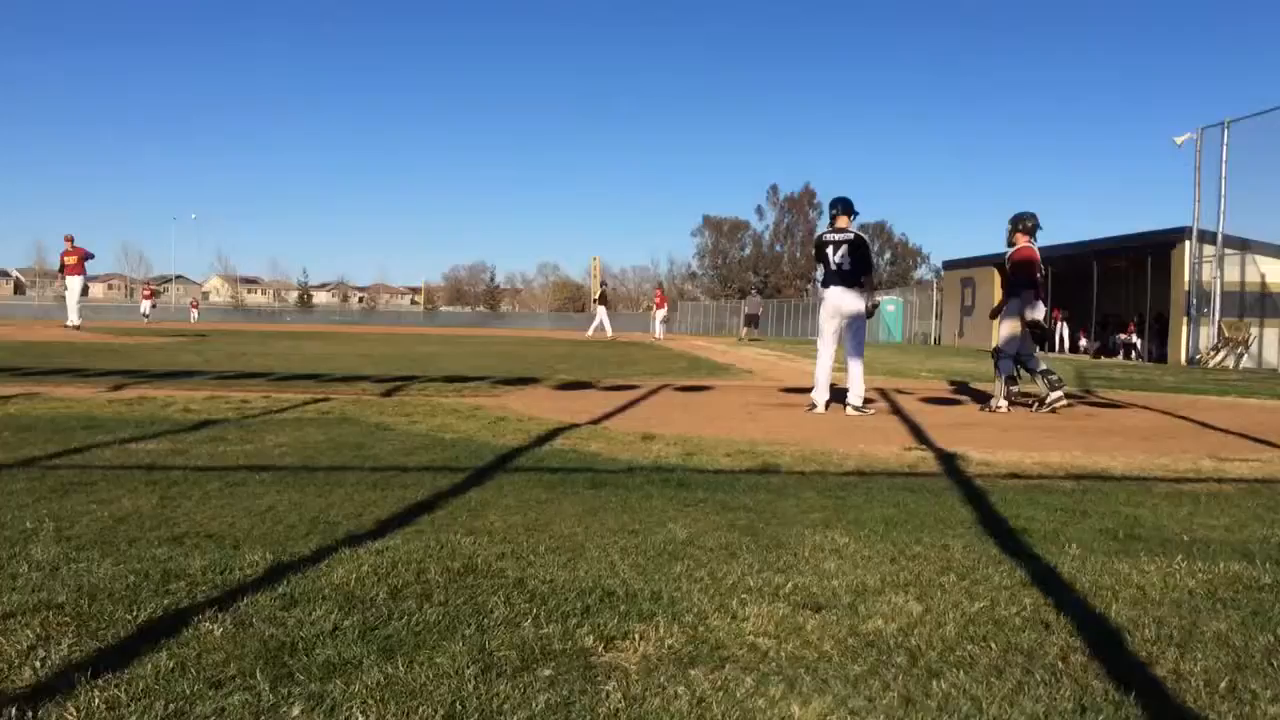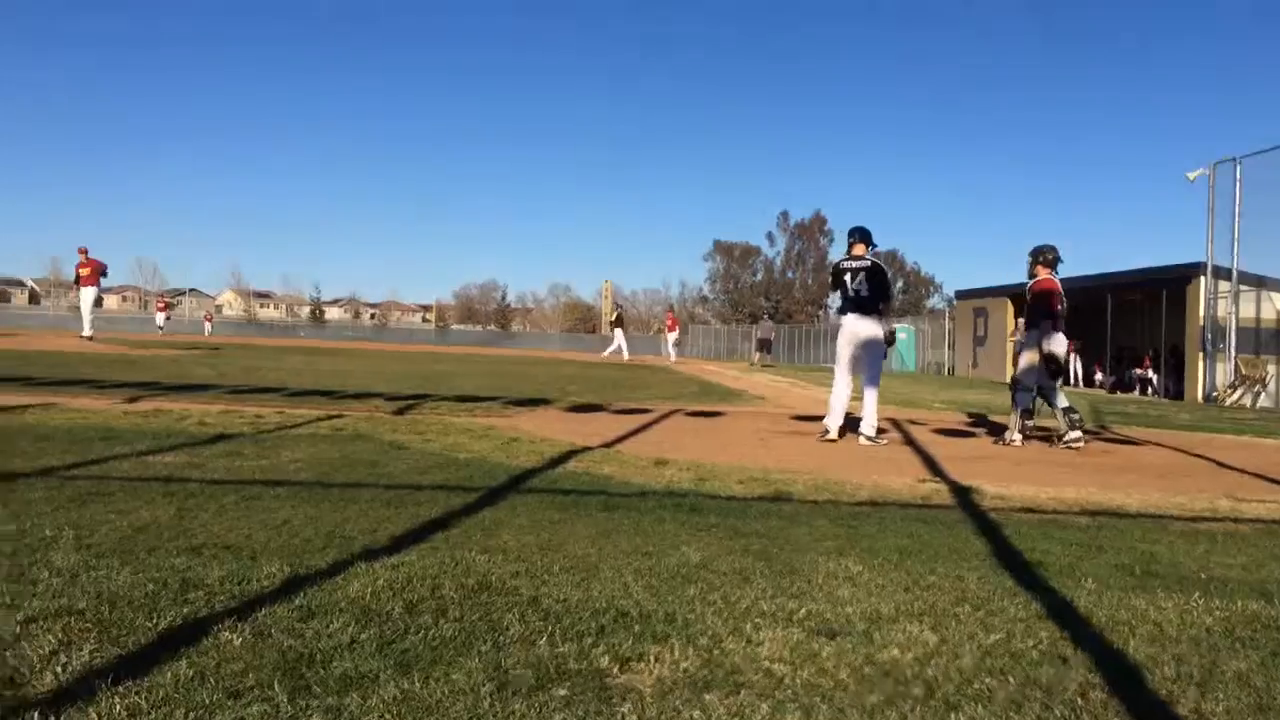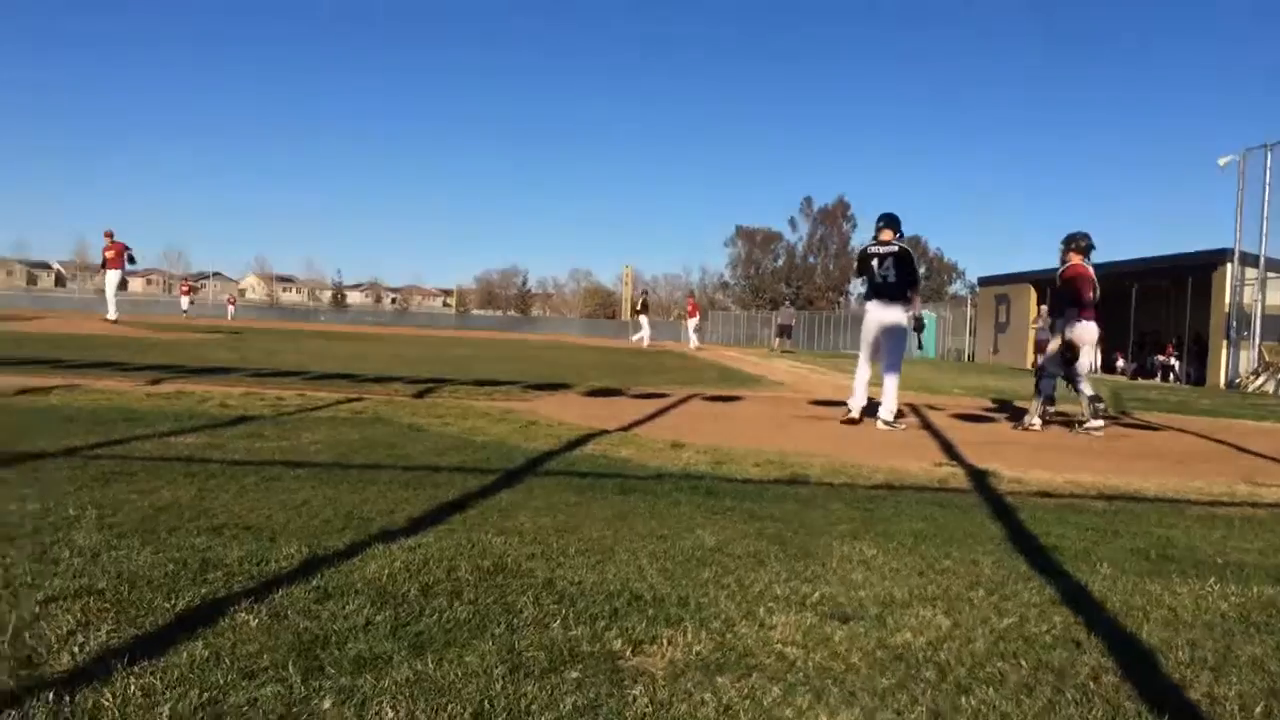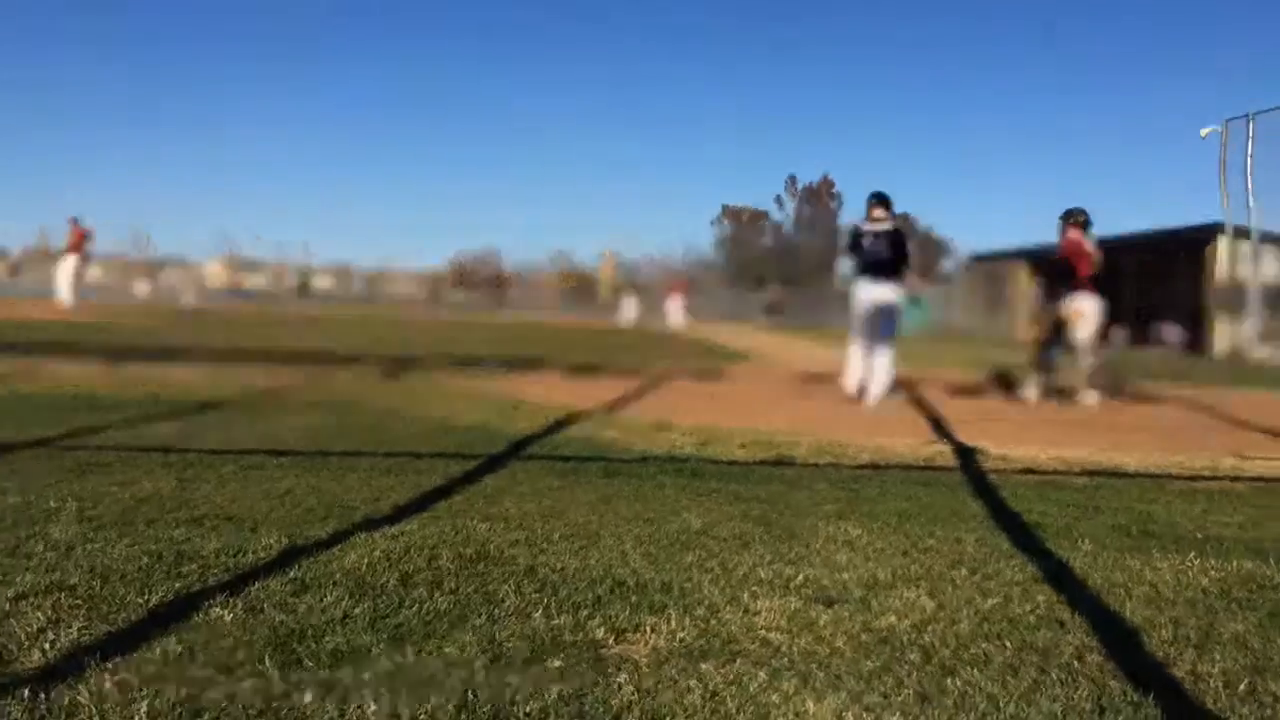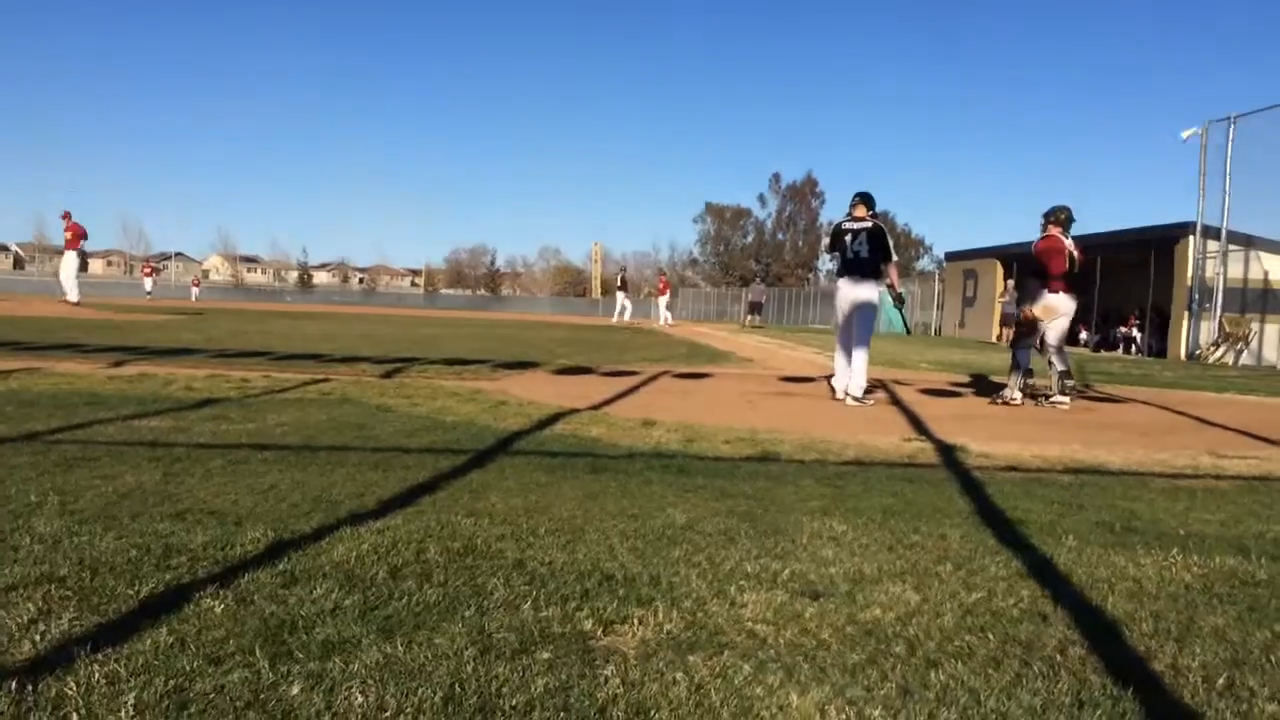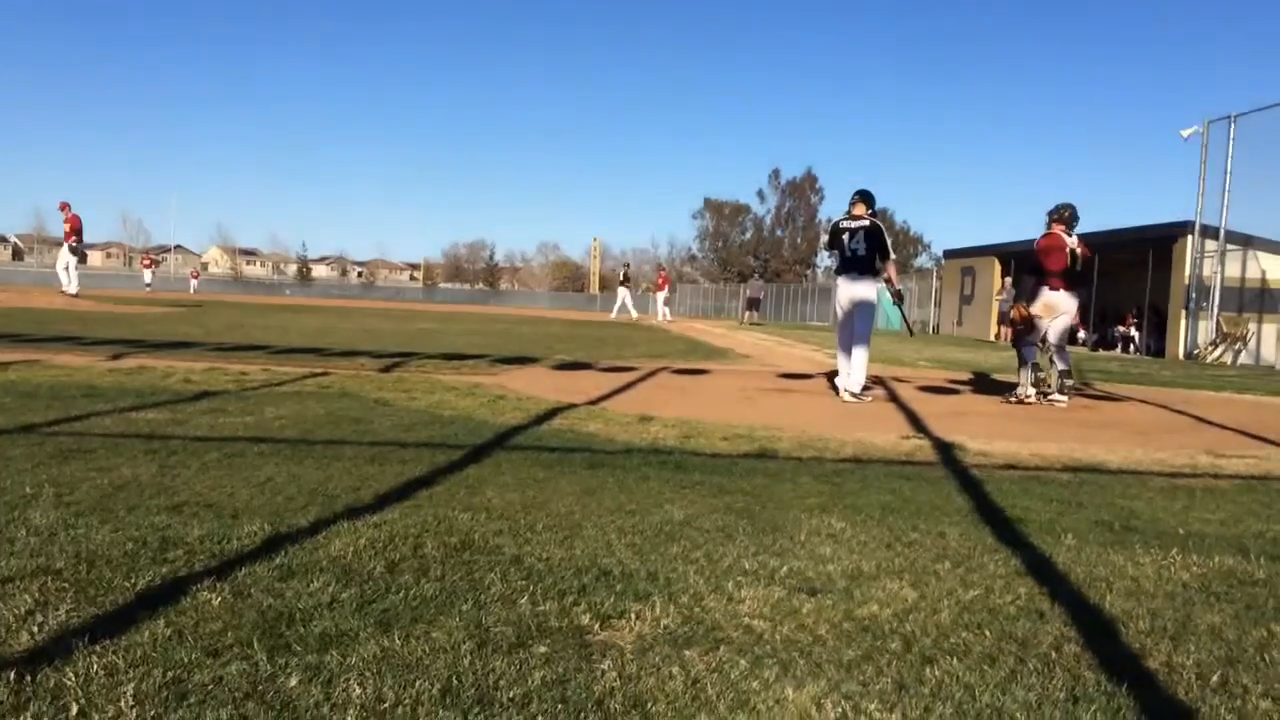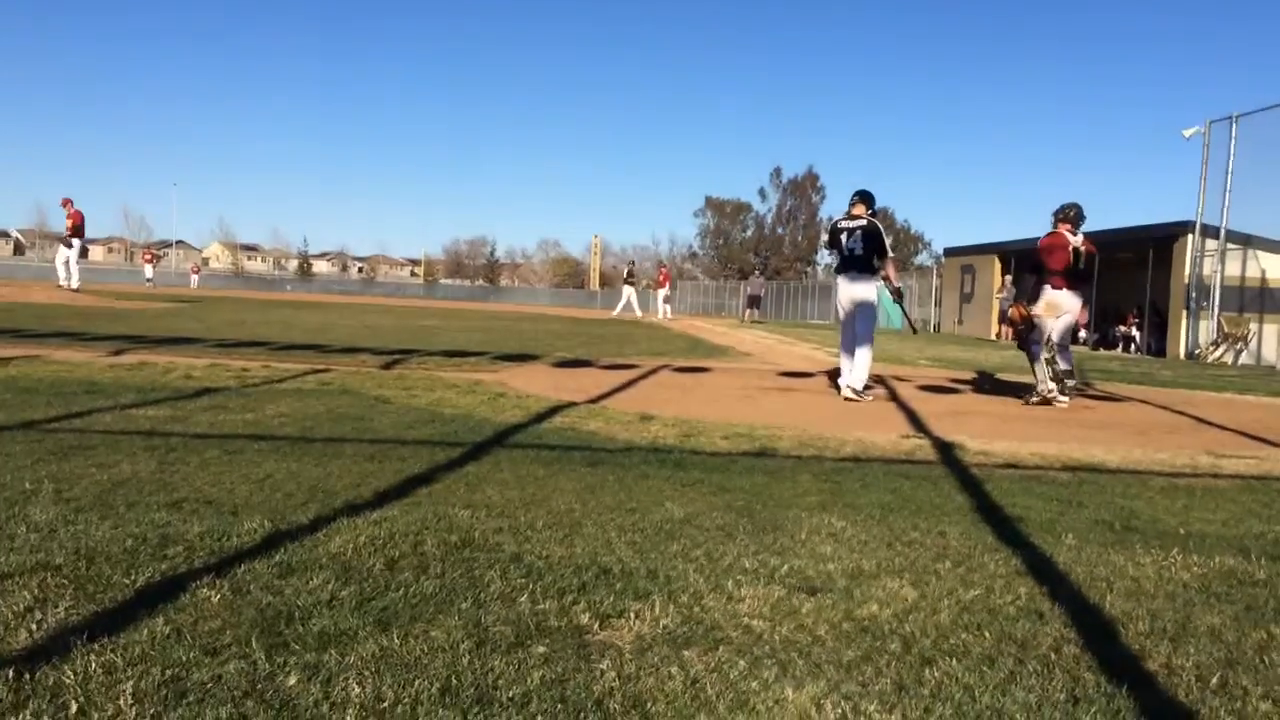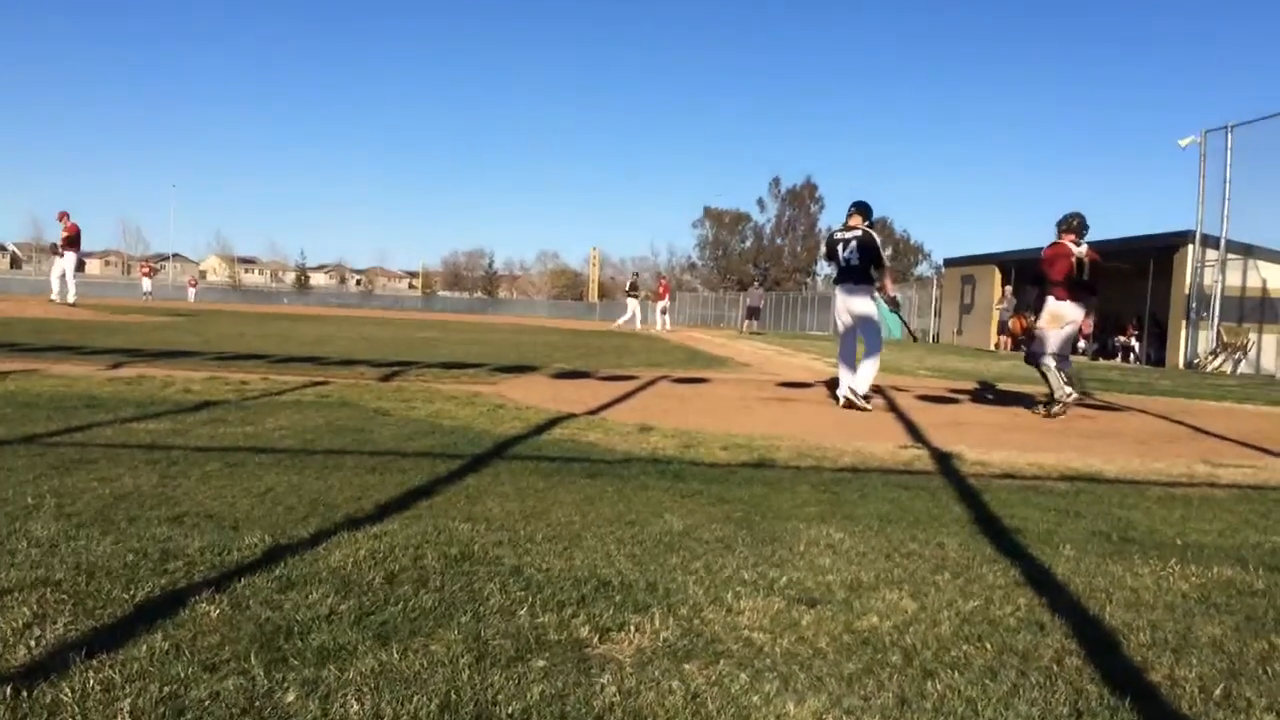
dt=0.1s
person 1, frame 1
left shoulder: (822, 238)
right shoulder: (859, 239)
right elbow: (868, 274)
right wrist: (870, 301)
left hip: (831, 295)
right hip: (854, 297)
left knee: (825, 349)
right knee: (855, 351)
left ankle: (819, 400)
right ankle: (854, 402)
person 1, frame 2
left shoulder: (839, 266)
right shoulder: (876, 266)
right elbow: (886, 301)
right wrist: (888, 329)
left hip: (848, 323)
right hip: (872, 325)
left knee: (842, 376)
right knee: (871, 380)
left ankle: (832, 426)
right ankle: (867, 432)
person 1, frame 3
left shoulder: (866, 251)
right shoulder: (905, 253)
left elbow: (858, 272)
right elbow: (914, 287)
right wrist: (917, 313)
left hip: (873, 309)
right hip: (897, 311)
left knee: (865, 360)
right knee: (892, 366)
left ankle: (855, 407)
right ankle: (886, 417)
person 1, frame 4
left shoulder: (859, 229)
right shoulder: (895, 230)
left elbow: (851, 251)
right elbow: (905, 264)
right wrist: (907, 289)
left hip: (863, 285)
right hip: (888, 288)
left knee: (859, 337)
right knee: (883, 341)
left ankle: (853, 384)
right ankle: (875, 392)
person 1, frame 5
left shoulder: (839, 227)
right shoulder: (877, 228)
left elbow: (829, 249)
right elbow: (889, 262)
right wrist: (896, 290)
left hip: (844, 286)
right hip: (867, 288)
left knee: (843, 338)
right knee: (861, 341)
left ankle: (840, 386)
right ankle: (855, 392)
person 1, frame 6
left shoulder: (837, 225)
right shoulder: (875, 226)
left elbow: (828, 246)
right elbow: (887, 259)
right wrist: (895, 286)
left hip: (843, 284)
right hip: (865, 285)
left knee: (844, 336)
right knee: (861, 339)
left ankle: (843, 384)
right ankle: (853, 388)
person 1, frame 7
left shoulder: (836, 225)
right shoulder: (872, 225)
left elbow: (829, 246)
right elbow: (885, 258)
right wrist: (895, 284)
left hip: (843, 282)
right hip: (865, 284)
left knee: (847, 334)
right knee: (865, 337)
left ankle: (846, 383)
right ankle: (854, 386)
person 1, frame 8
left shoulder: (833, 236)
right shoulder: (868, 235)
right elbow: (881, 268)
right wrist: (890, 293)
left hip: (841, 293)
right hip: (862, 295)
left knee: (846, 345)
right knee: (874, 345)
left ankle: (844, 393)
right ankle: (857, 389)
person 2, frame 1
left shoulder: (1021, 253)
right shoulder: (1030, 252)
left elbow: (1028, 287)
left wrist: (1031, 317)
right wrist: (999, 307)
left hip: (1021, 309)
right hip: (1029, 309)
left knee: (1004, 353)
right knee: (1025, 355)
left ankle: (1000, 400)
right ankle: (1053, 393)
person 2, frame 2
left shoulder: (1041, 285)
right shoulder: (1054, 285)
left elbow: (1047, 318)
left wrist: (1048, 349)
right wrist: (1037, 345)
left hip: (1042, 341)
right hip: (1056, 339)
left knee: (1022, 385)
right knee: (1049, 388)
left ankle: (1015, 434)
right ankle: (1073, 432)
person 2, frame 3
left shoulder: (1071, 271)
right shoulder: (1089, 273)
left elbow: (1072, 304)
left wrist: (1069, 335)
left hip: (1073, 328)
right hip: (1090, 328)
left knee: (1048, 371)
right knee: (1079, 375)
left ankle: (1034, 419)
right ankle: (1095, 420)
person 2, frame 4
left shoulder: (1068, 246)
right shoulder: (1091, 248)
left elbow: (1065, 279)
left wrist: (1055, 309)
left hip: (1073, 302)
right hip: (1092, 301)
left knee: (1049, 343)
right knee: (1082, 346)
left ankle: (1032, 390)
right ankle: (1087, 392)
person 2, frame 5
left shoulder: (1045, 243)
right shoulder: (1073, 248)
left elbow: (1038, 275)
right elbow: (1071, 279)
left wrist: (1029, 305)
left hip: (1049, 299)
right hip: (1068, 301)
left knee: (1021, 344)
right knee: (1055, 347)
left ankle: (1013, 392)
right ankle: (1062, 394)
person 2, frame 6
left shoulder: (1047, 240)
right shoulder: (1082, 247)
left elbow: (1035, 271)
right elbow: (1083, 278)
right wrist: (1073, 308)
left hip: (1049, 296)
right hip: (1070, 299)
right knee: (1056, 345)
right ankle: (1061, 392)
person 2, frame 7
left shoulder: (1051, 239)
right shoulder: (1088, 247)
left elbow: (1035, 269)
right elbow: (1086, 279)
right wrist: (1082, 308)
left hip: (1053, 295)
right hip: (1075, 299)
left knee: (1035, 340)
right knee: (1061, 345)
left ankle: (1045, 387)
right ankle: (1061, 393)
person 2, frame 8
left shoulder: (1054, 249)
right shoulder: (1092, 257)
left elbow: (1037, 280)
right elbow: (1093, 291)
right wrist: (1089, 317)
left hip: (1056, 305)
right hip: (1078, 309)
left knee: (1038, 353)
right knee: (1061, 355)
left ankle: (1064, 393)
right ankle: (1059, 401)
